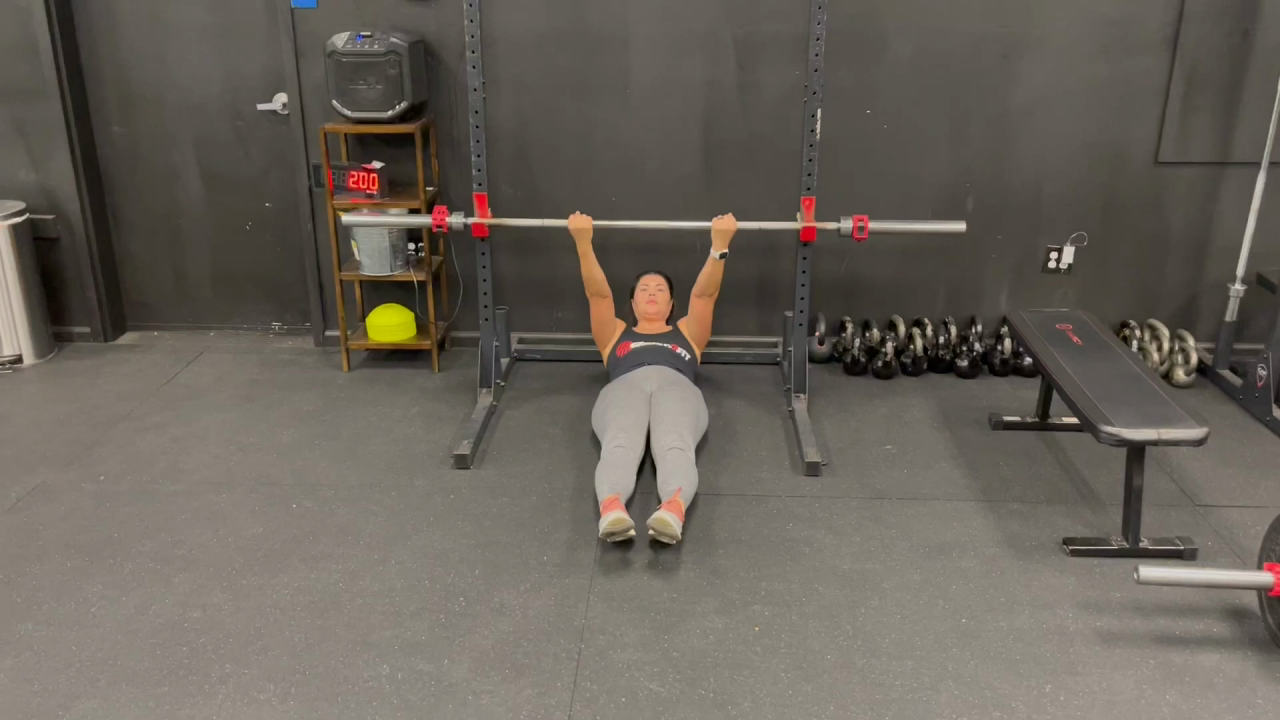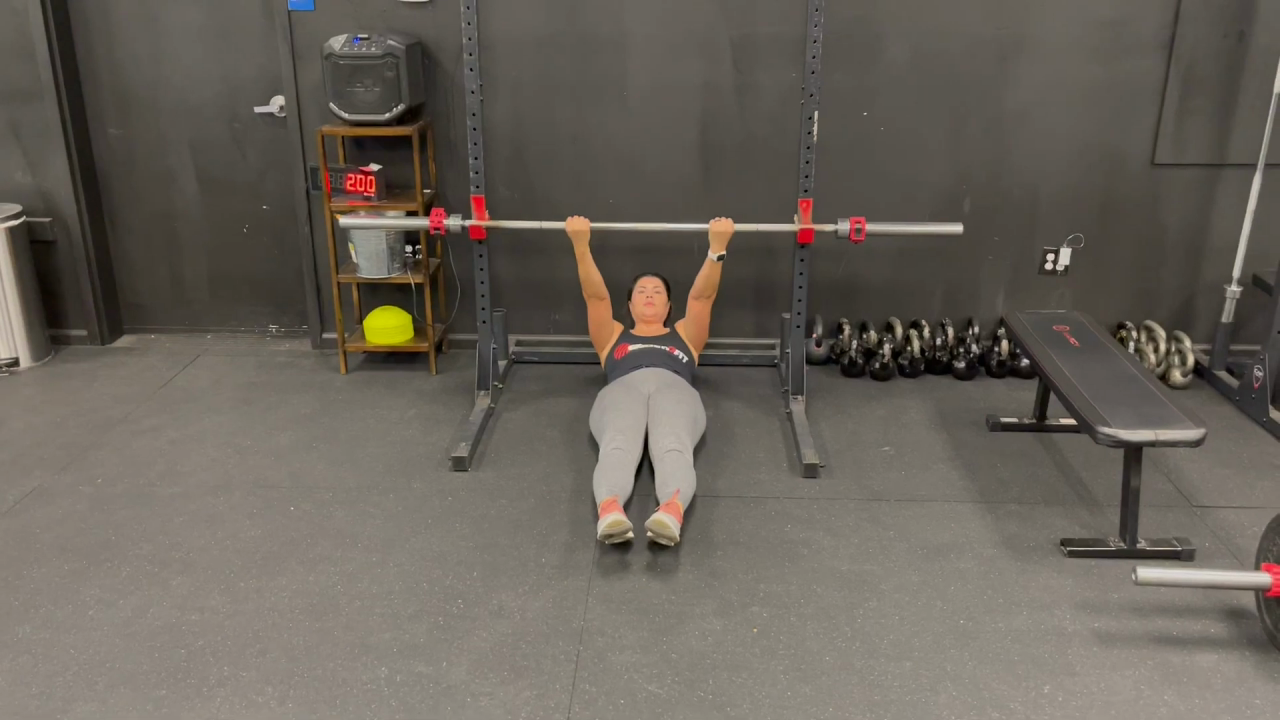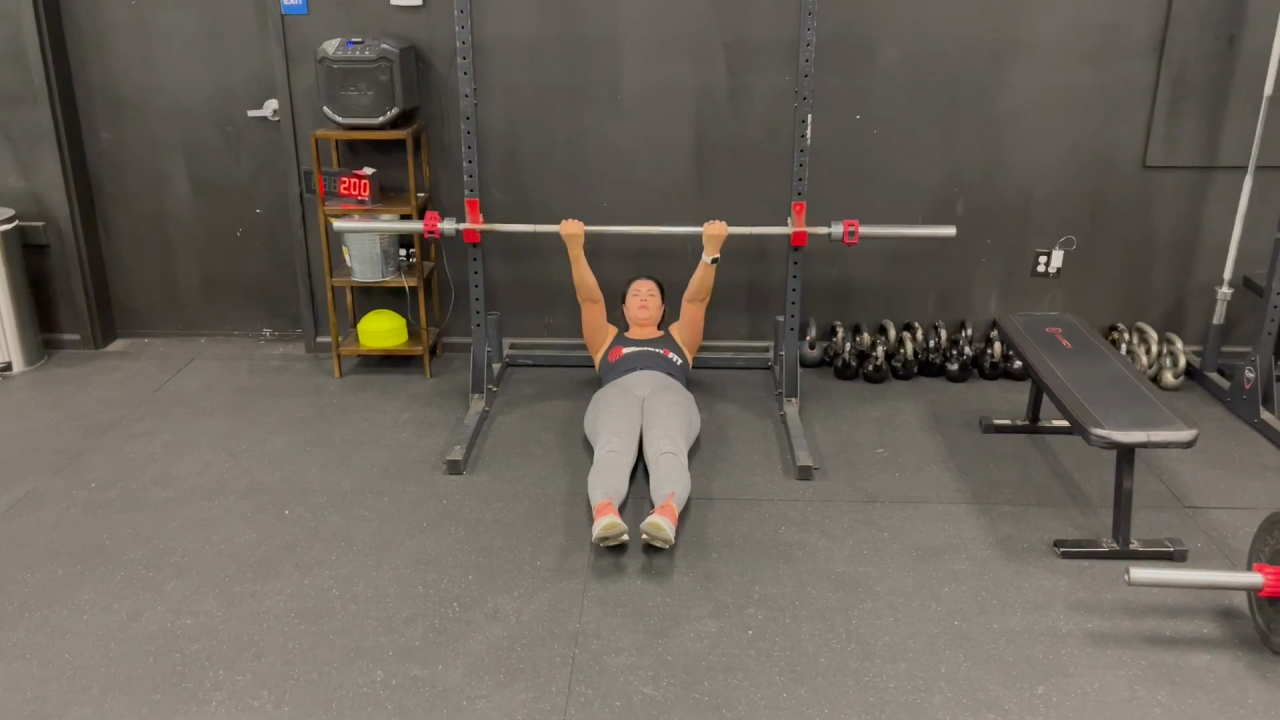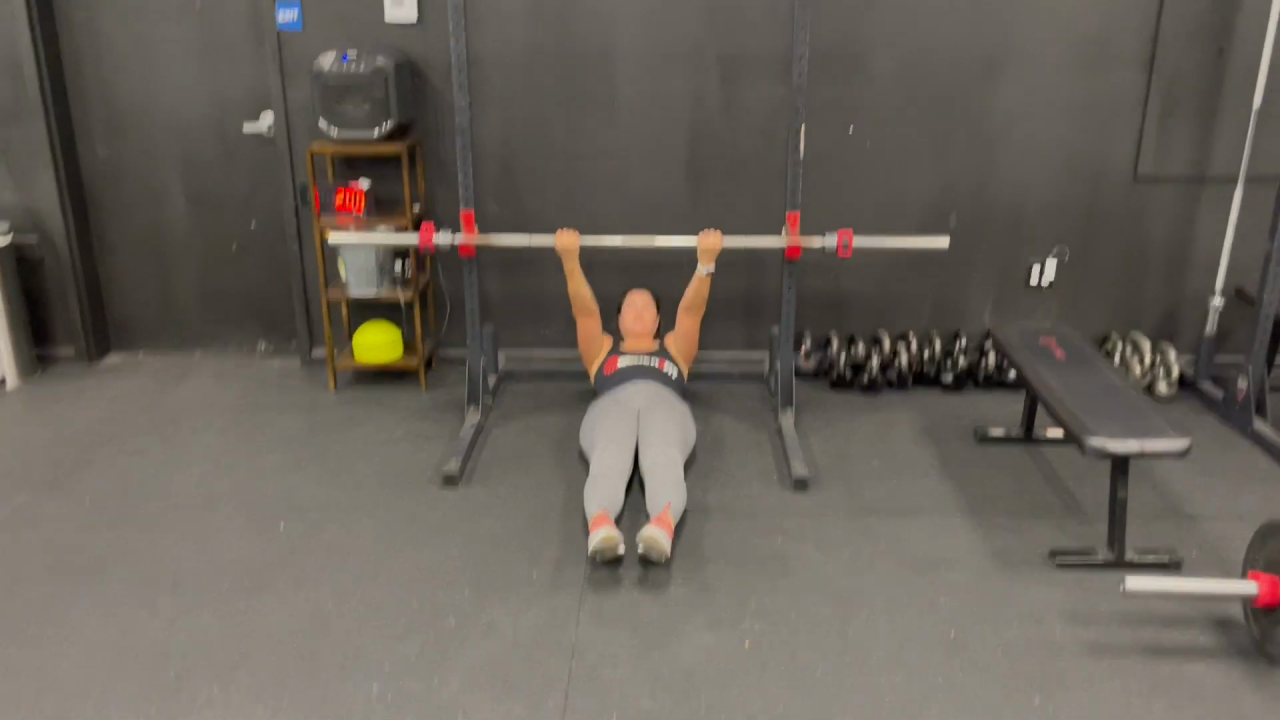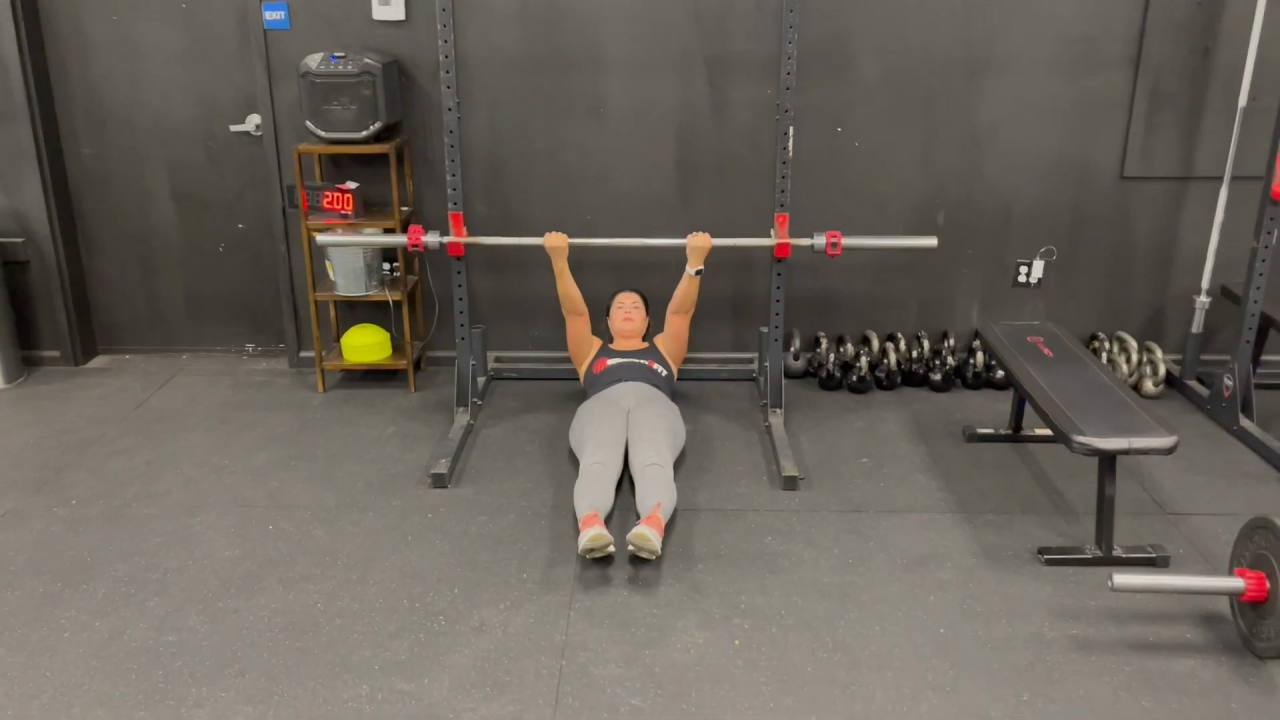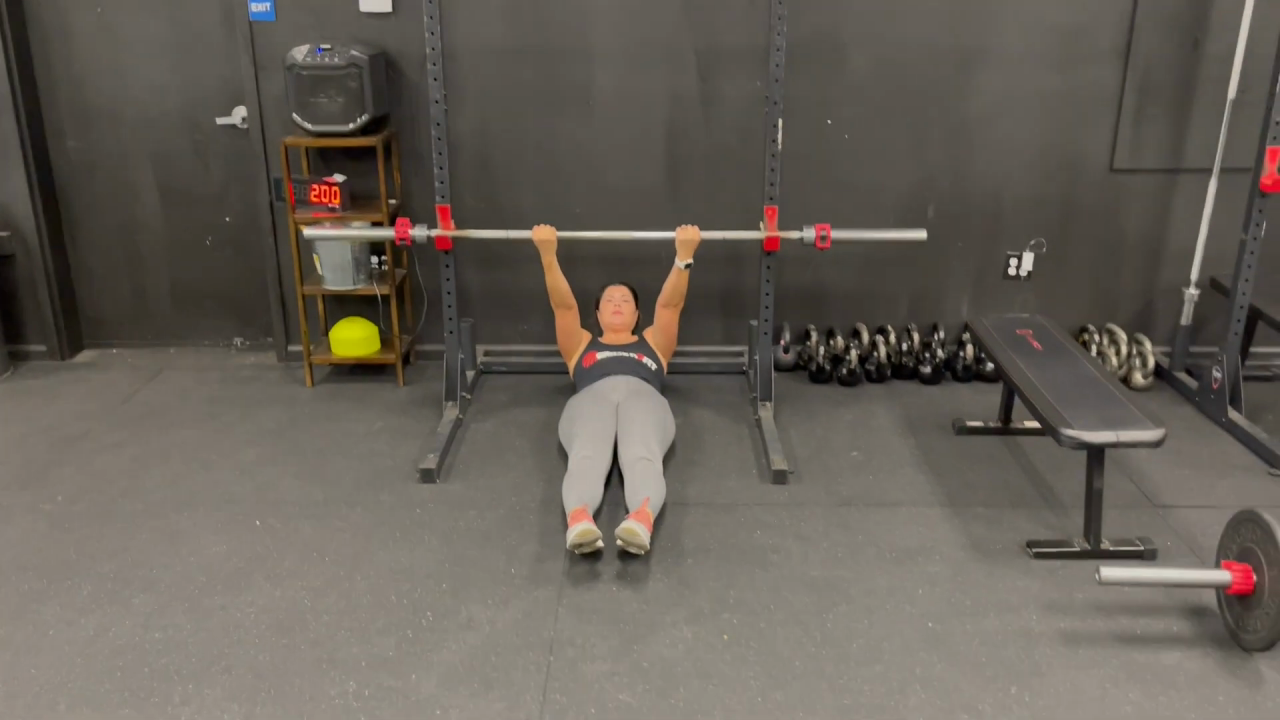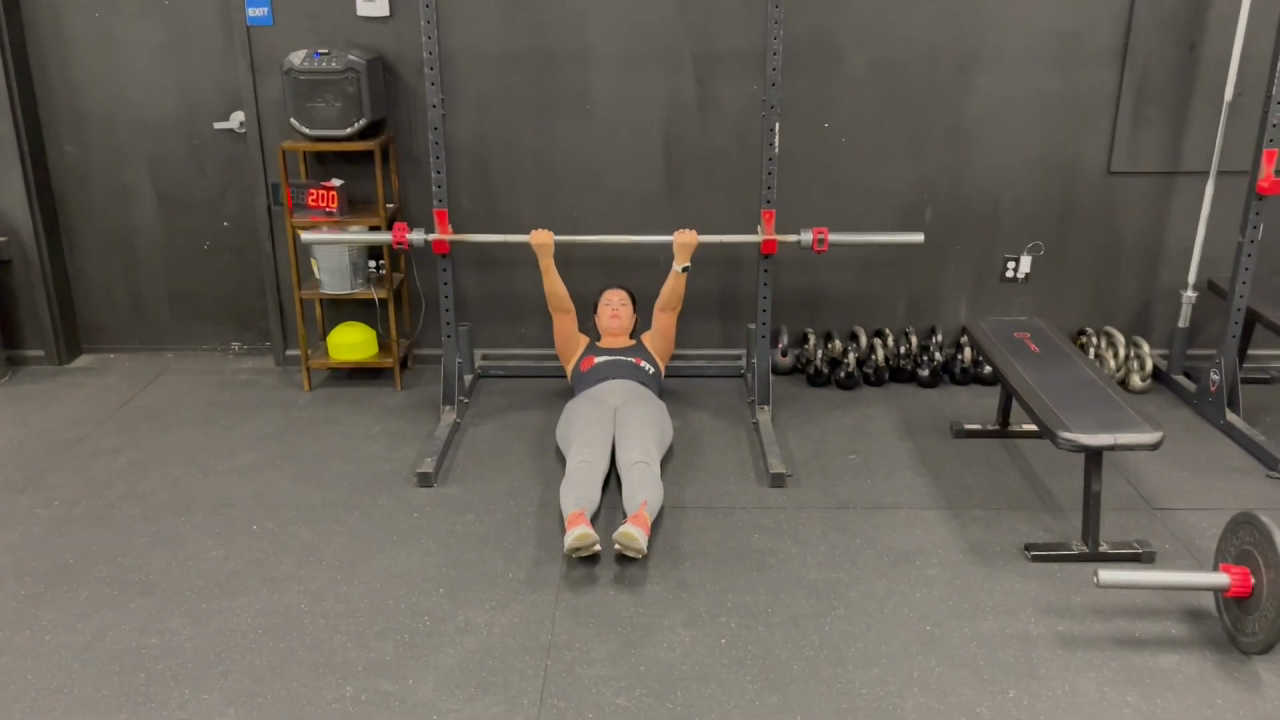
dt=0.3s
person 1, frame 1
left shoulder: (687, 333)
right shoulder: (615, 334)
left elbow: (705, 294)
right elbow: (597, 293)
left wrist: (720, 245)
right wrist: (583, 242)
left hip: (676, 387)
right hip: (624, 387)
left knee: (675, 445)
right knee: (619, 444)
left ankle: (673, 510)
right ankle: (610, 508)
person 1, frame 2
left shoulder: (684, 336)
right shoulder: (613, 336)
left elbow: (702, 296)
right elbow: (595, 295)
left wrist: (718, 247)
right wrist: (580, 244)
left hip: (674, 389)
right hip: (622, 390)
left knee: (673, 447)
right knee: (617, 446)
left ankle: (671, 513)
right ankle: (609, 510)
person 1, frame 3
left shoulder: (679, 338)
right shoulder: (607, 339)
left elbow: (696, 298)
right elbow: (589, 298)
left wrist: (711, 250)
right wrist: (574, 247)
left hip: (669, 392)
right hip: (616, 392)
left knee: (668, 450)
right knee: (611, 450)
left ankle: (666, 514)
right ankle: (604, 513)
person 1, frame 4
left shoulder: (673, 349)
right shoulder: (603, 350)
left elbow: (692, 310)
right elbow: (584, 310)
left wrist: (706, 262)
right wrist: (570, 260)
left hip: (664, 404)
right hip: (613, 404)
left knee: (664, 462)
right knee: (607, 462)
left ankle: (662, 527)
right ankle: (600, 526)
person 1, frame 5
left shoulder: (663, 349)
right shoulder: (592, 351)
left elbow: (681, 311)
right elbow: (574, 311)
left wrist: (695, 262)
right wrist: (559, 260)
left hip: (654, 404)
right hip: (601, 405)
left knee: (654, 463)
right knee: (597, 462)
left ankle: (653, 526)
right ankle: (590, 525)
person 1, frame 6
left shoulder: (653, 342)
right shoulder: (581, 344)
left elbow: (671, 304)
right elbow: (562, 305)
left wrist: (684, 254)
right wrist: (547, 254)
left hip: (643, 397)
right hip: (591, 398)
left knee: (643, 457)
right knee: (586, 456)
left ankle: (642, 521)
right ankle: (578, 521)
person 1, frame 7
left shoulder: (650, 347)
right shoulder: (579, 348)
left elbow: (668, 308)
right elbow: (560, 309)
left wrist: (682, 258)
right wrist: (545, 257)
left hip: (642, 401)
right hip: (588, 403)
left knee: (640, 460)
right knee: (583, 460)
left ankle: (639, 524)
right ankle: (576, 524)
